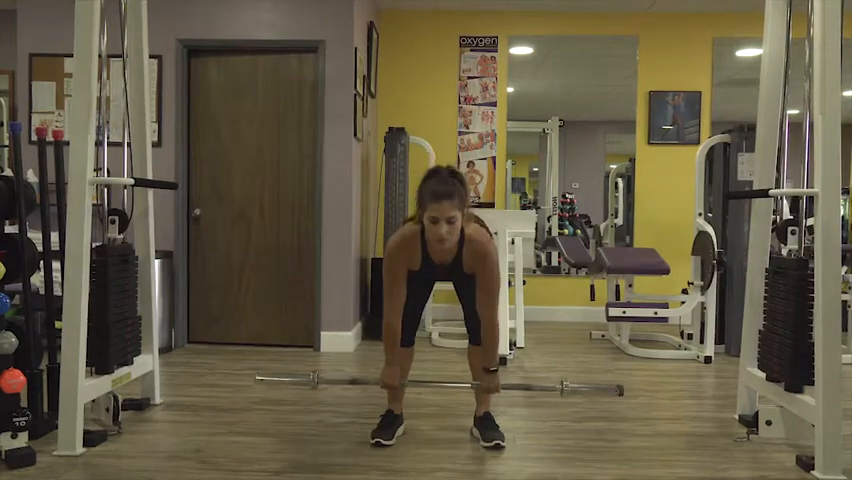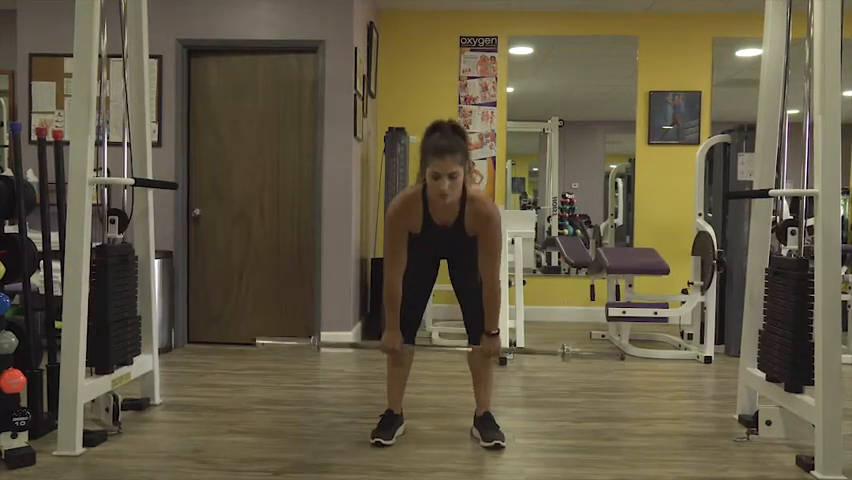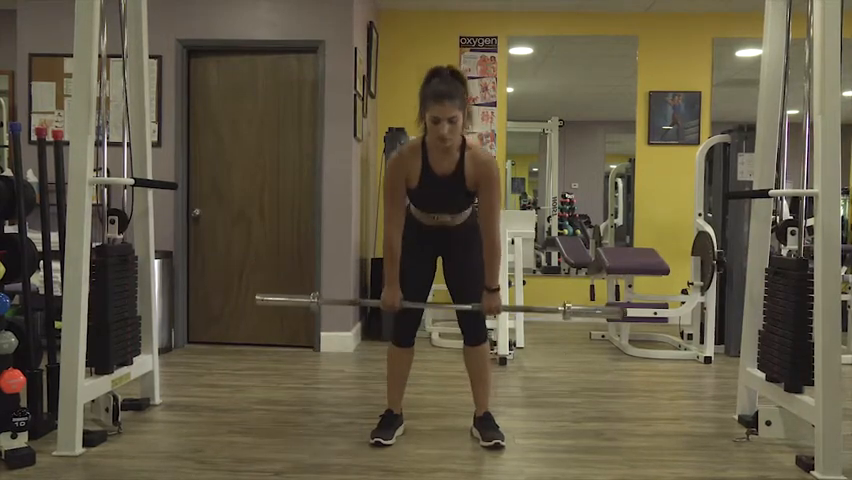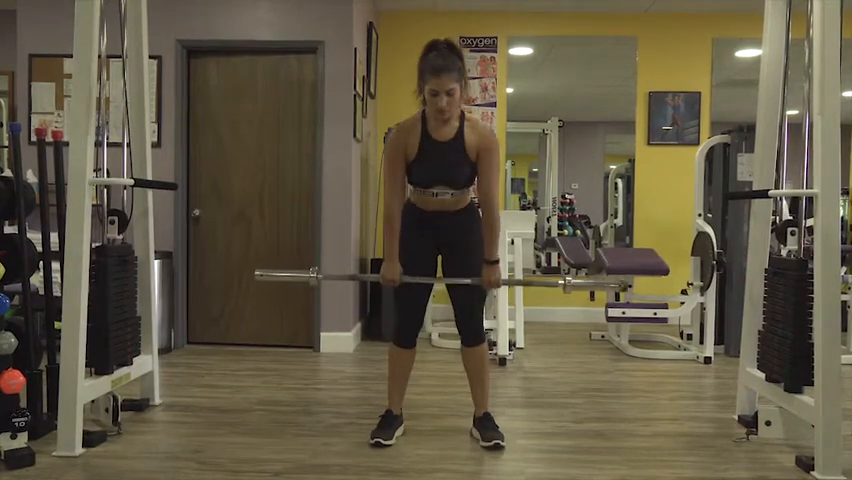
dt=0.3s
person 1, frame 1
left shoulder: (481, 246)
right shoulder: (401, 244)
left elbow: (489, 318)
right elbow: (392, 315)
left wrist: (490, 369)
right wrist: (391, 365)
left hip: (466, 267)
left knee: (478, 328)
right knee: (404, 328)
left ankle: (483, 417)
right ankle: (393, 415)
person 1, frame 2
left shoulder: (484, 210)
right shoulder: (402, 207)
left elbow: (490, 279)
right elbow: (393, 276)
left wrist: (492, 332)
right wrist: (391, 330)
left hip: (465, 253)
right hip: (421, 253)
left knee: (478, 329)
right knee: (405, 328)
left ankle: (483, 416)
right ankle: (393, 414)
person 1, frame 3
left shoulder: (482, 163)
right shoulder: (403, 160)
left elbow: (490, 231)
right elbow: (393, 227)
left wrist: (491, 289)
right wrist: (391, 285)
left hip: (463, 237)
right hip: (417, 237)
left knee: (474, 326)
right knee: (404, 326)
left ankle: (482, 416)
right ankle: (393, 414)
person 1, frame 4
left shoulder: (481, 136)
right shoulder: (403, 135)
left elbow: (489, 202)
right elbow: (392, 201)
left wrist: (491, 260)
right wrist: (390, 258)
left hip: (463, 229)
right hip: (416, 229)
left knee: (472, 326)
right knee: (406, 325)
left ankle: (482, 416)
right ankle: (393, 414)
